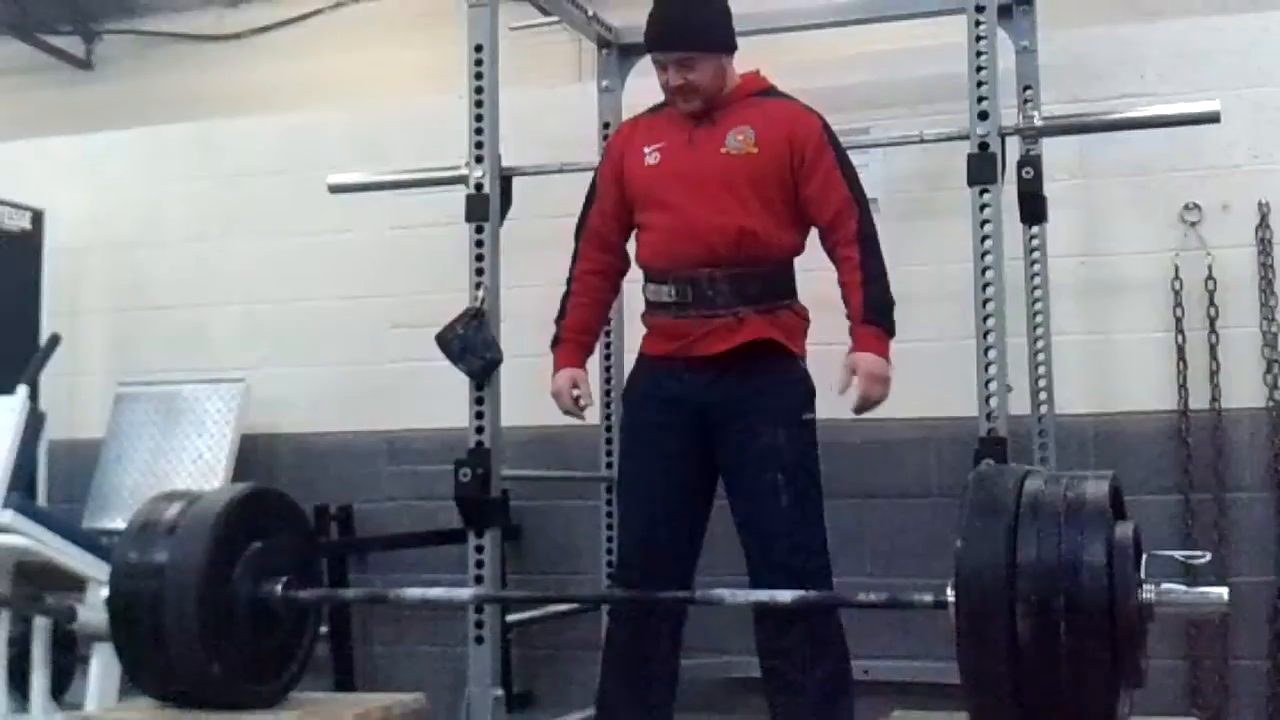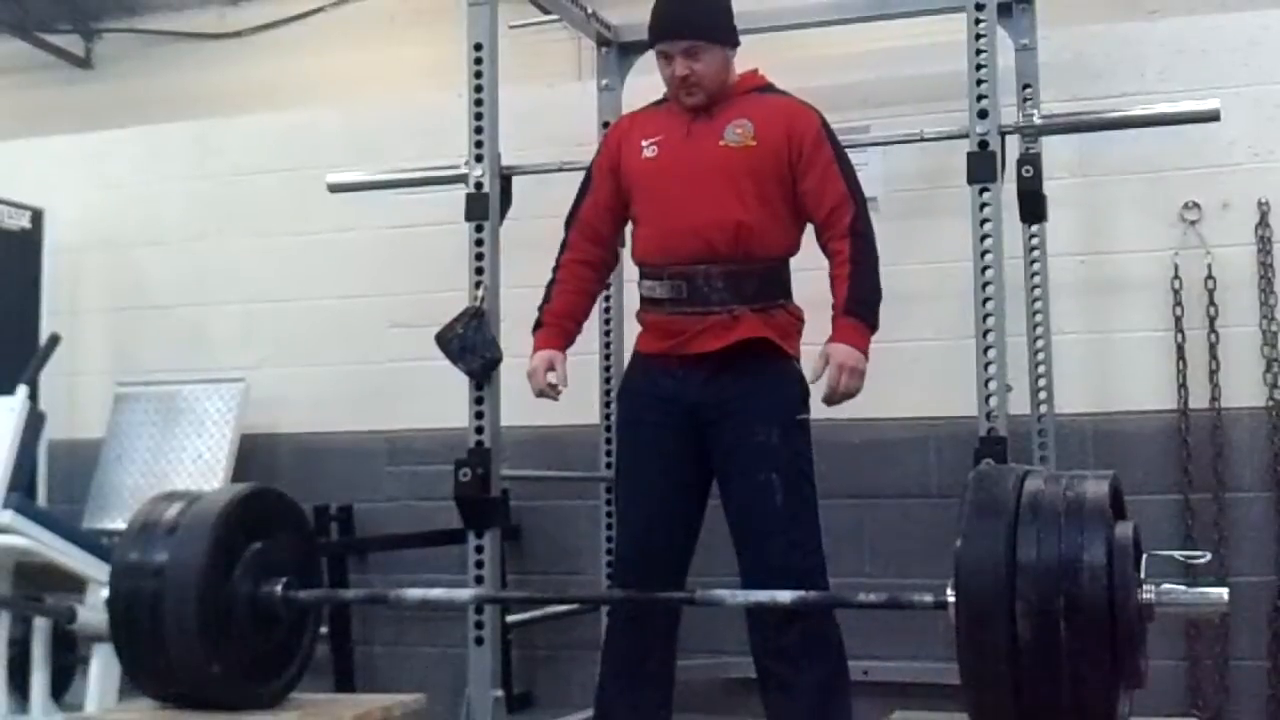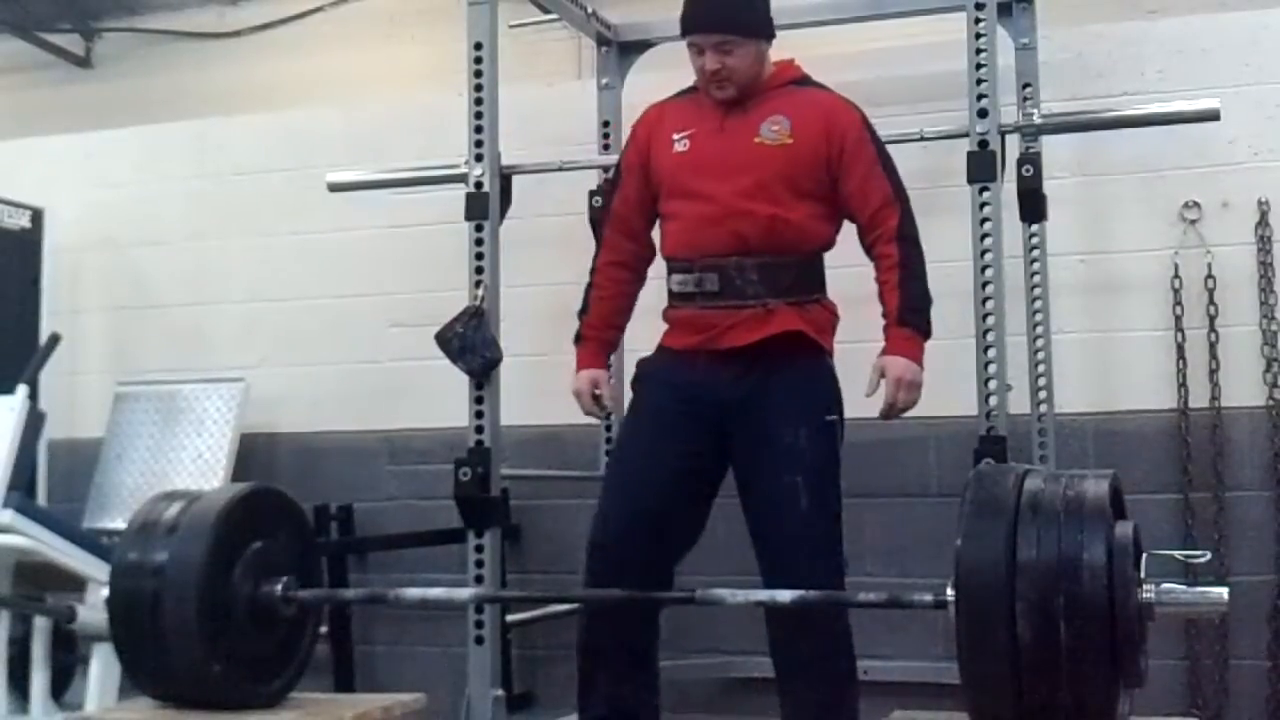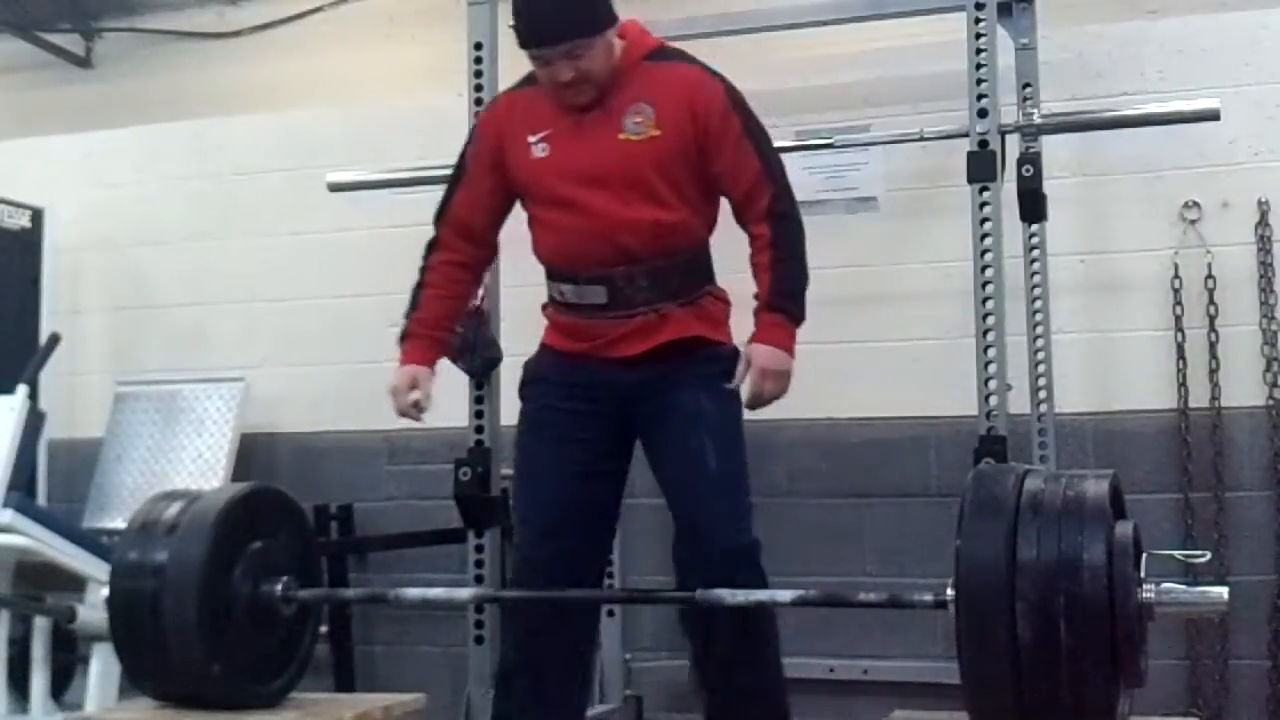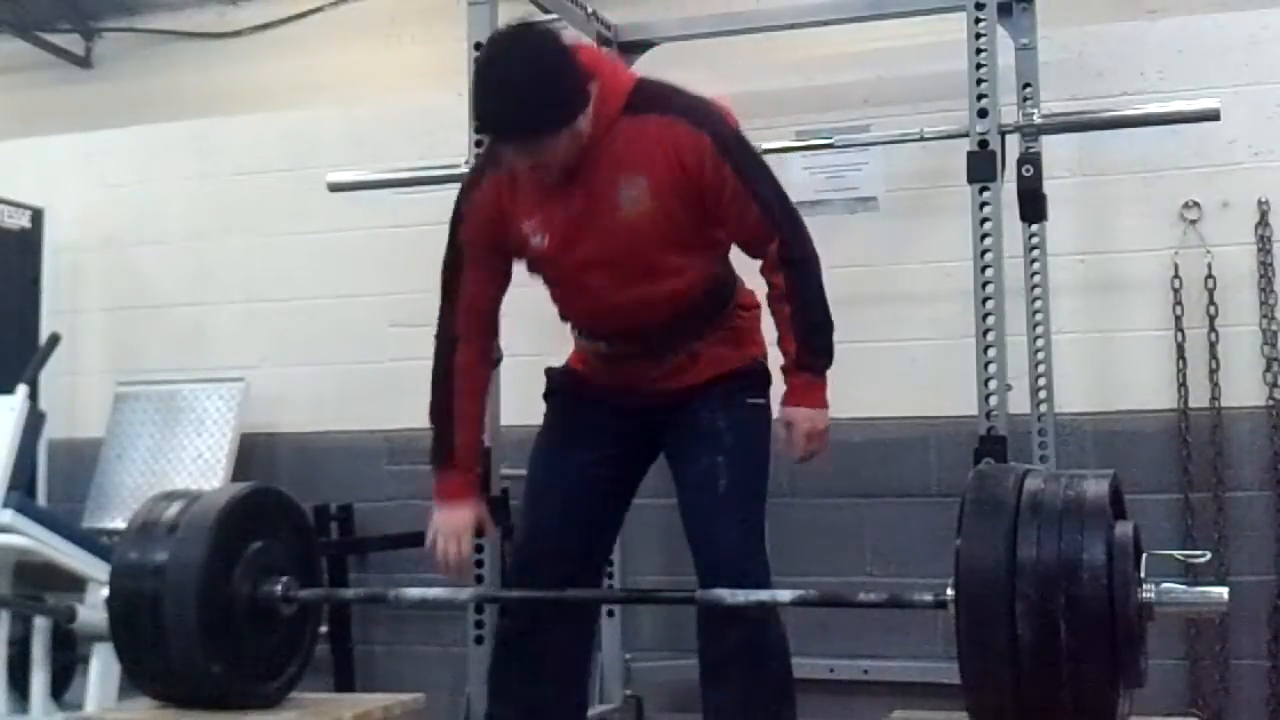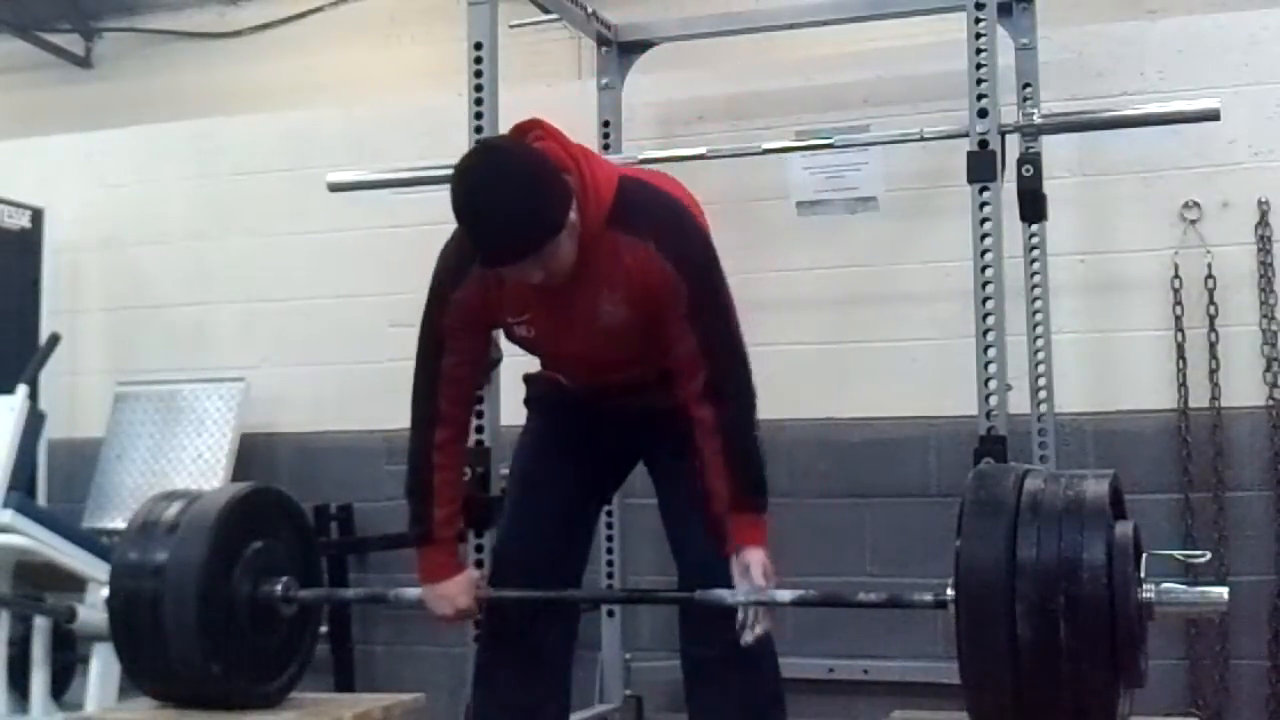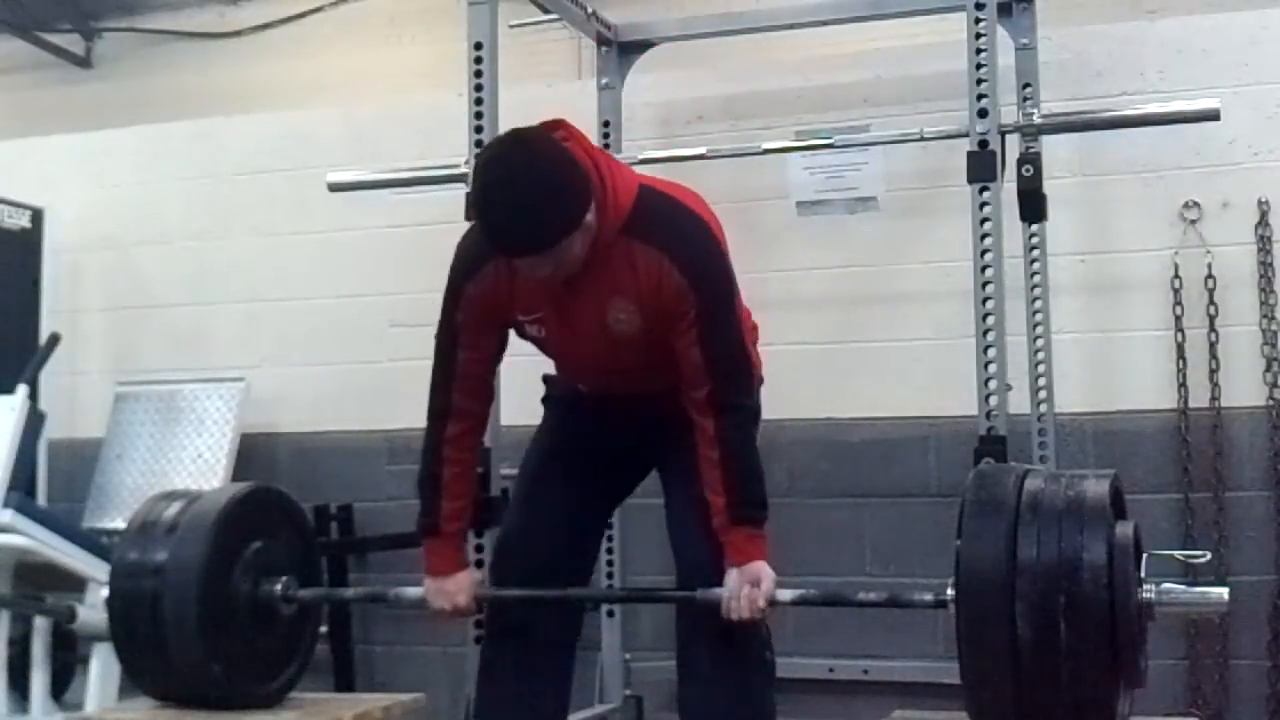
dt=0.7s
person 1, frame 1
left shoulder: (789, 125)
right shoulder: (631, 142)
left elbow: (851, 233)
right elbow: (596, 255)
left wrist: (870, 339)
right wrist: (570, 353)
left hip: (762, 374)
right hip: (662, 379)
left knee: (789, 569)
right knee: (645, 570)
person 1, frame 2
left shoulder: (788, 121)
right shoulder: (629, 137)
left elbow: (846, 229)
right elbow: (586, 246)
left wrist: (852, 329)
right wrist: (551, 336)
left hip: (756, 372)
right hip: (657, 377)
left knee: (783, 570)
right knee: (641, 571)
person 1, frame 3
left shoulder: (825, 117)
right shoulder: (659, 126)
left elbow: (889, 229)
right elbow: (621, 246)
left wrist: (905, 339)
right wrist: (592, 349)
left hip: (786, 370)
right hip: (680, 371)
left knee: (802, 575)
right knee: (620, 553)
person 1, frame 4
left shoulder: (690, 90)
right shoulder: (508, 120)
left elbow: (769, 208)
right elbow: (459, 242)
left wrist: (776, 327)
right wrist: (420, 349)
left hip: (684, 359)
right hip: (570, 371)
left knee: (720, 555)
right knee: (546, 576)
person 1, frame 5
left shoulder: (684, 130)
right shoulder: (492, 189)
left elbow: (782, 246)
right elbow: (466, 331)
left wrist: (806, 382)
right wrist: (455, 485)
left hip: (713, 382)
right hip: (594, 391)
left knee: (731, 581)
right knee: (539, 583)
person 1, frame 6
left shoulder: (660, 227)
right shoulder: (465, 270)
left elbow: (716, 388)
right elbow: (443, 405)
left wrist: (744, 531)
right wrist: (438, 557)
left hip: (680, 398)
right hip: (572, 404)
left knee: (719, 590)
right knee: (519, 591)
person 1, frame 7
left shoulder: (676, 236)
right shoulder: (483, 260)
left elbow: (724, 399)
right elbow: (459, 400)
left wrist: (744, 545)
right wrist: (444, 552)
left hip: (691, 405)
right hip: (588, 405)
left knee: (717, 589)
right knee: (523, 580)
